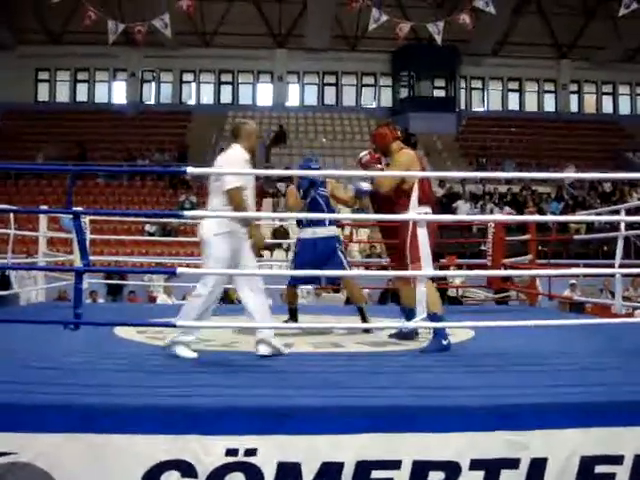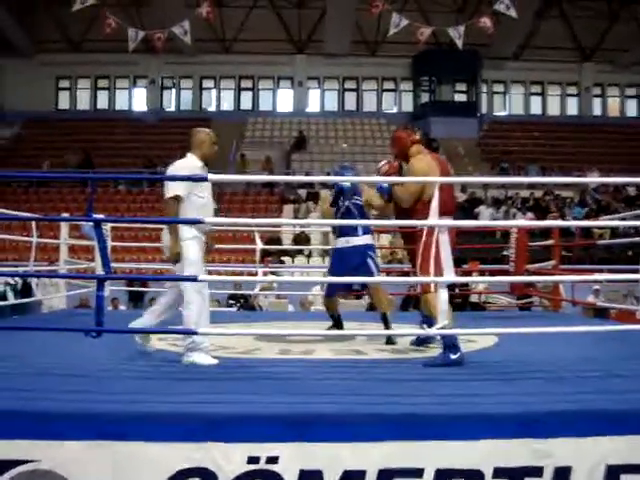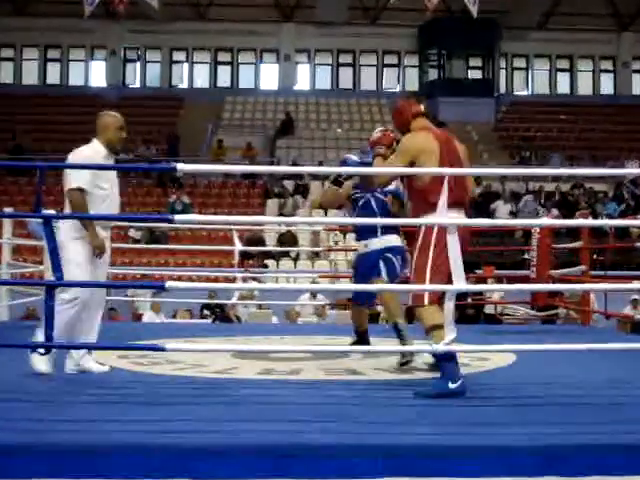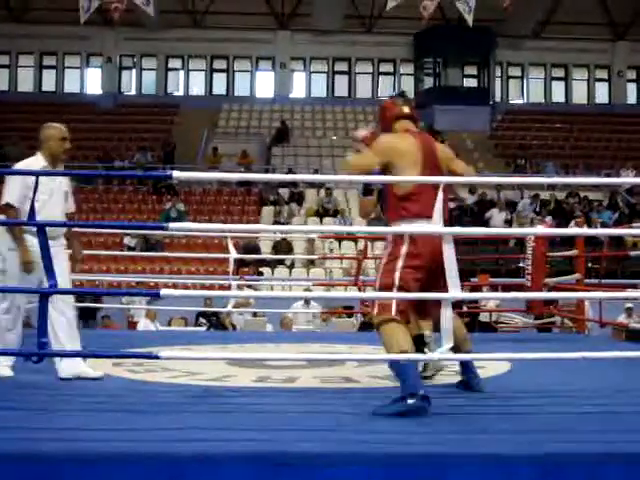
dt=0.5s
person 1, frame 1
left shoulder: (402, 156)
right shoulder: (408, 156)
left elbow: (384, 187)
left wrist: (371, 169)
right wrist: (378, 170)
left hip: (416, 222)
right hip: (411, 222)
right knee: (403, 275)
left ankle: (441, 336)
right ankle: (410, 326)
person 1, frame 2
left shoulder: (417, 163)
right shoulder: (439, 161)
left elbow: (406, 201)
left wrist: (392, 182)
right wrist: (402, 173)
left hip: (433, 229)
right hip: (441, 227)
left knee: (431, 289)
right knee: (430, 286)
left ankle: (453, 350)
right ankle: (429, 331)
person 1, frame 3
left shoulder: (413, 141)
right shoulder: (455, 143)
left elbow: (380, 179)
right elbow: (469, 188)
left wrist: (380, 150)
left hip: (435, 226)
right hip: (455, 224)
left knee: (425, 300)
right knee: (441, 295)
left ankle: (452, 377)
right ankle: (445, 354)
person 1, frame 4
left shoulder: (390, 143)
right shoulder: (438, 148)
left elbow: (351, 169)
right elbow: (470, 175)
left wrist: (362, 145)
left hip: (410, 239)
right hip: (439, 237)
left knee: (388, 314)
right knee: (443, 308)
left ankle: (413, 391)
right ankle: (469, 374)
person 2, frame 1
left shoulder: (235, 159)
right shoulder: (233, 158)
right elbow: (234, 195)
right wrist: (253, 228)
left hip: (232, 231)
right hip: (222, 230)
left knee: (252, 284)
right knee: (210, 287)
left ankle: (265, 339)
right ankle: (181, 338)
person 2, frame 2
left shoulder: (201, 171)
right shoulder: (182, 168)
right elbow: (171, 205)
left wrist: (205, 236)
right wrist: (174, 241)
left hip: (193, 237)
right hip: (183, 238)
left knee: (177, 290)
right knee: (195, 291)
left ankle: (142, 327)
right ankle: (196, 348)
person 2, frame 3
left shoulder: (107, 160)
right shoulder: (84, 155)
right elbow: (76, 196)
right wrist: (93, 234)
left hip: (97, 236)
right hip: (78, 235)
left knee: (96, 297)
right knee: (76, 292)
left ankle: (79, 357)
right ankle: (42, 348)
person 2, frame 4
left shoulder: (63, 176)
right shoulder: (23, 170)
left wrist: (73, 244)
right wrist: (23, 248)
left hip: (55, 246)
right hip: (27, 245)
left knee: (63, 302)
left ankle: (70, 363)
person 3, frame 1
left shoulder: (329, 185)
right shoulder: (294, 189)
left elbow: (350, 202)
right elbow: (294, 209)
right wrist: (306, 192)
left hip: (329, 239)
right hip: (306, 241)
left knee: (347, 278)
right knee: (292, 283)
left ankle: (364, 318)
right ankle: (292, 316)
person 3, frame 2
left shoulder: (364, 192)
right shoulder: (329, 197)
left elbow: (381, 206)
right elbow: (326, 217)
right wrist: (336, 200)
left hip: (364, 247)
right hip: (341, 249)
left knee: (374, 284)
right knee: (330, 292)
left ankle: (388, 328)
right ankle: (337, 323)
person 3, frame 3
left shoulder: (389, 188)
right shoulder: (350, 189)
right elbow: (326, 202)
left wrist: (397, 202)
right wrist: (340, 178)
left hip: (390, 249)
right hip: (366, 253)
left knee: (380, 284)
right knee: (359, 305)
left ankle: (403, 339)
right ankle: (362, 339)
person 3, frame 4
left shoulder: (418, 177)
right shoulder: (382, 184)
right elbow: (367, 213)
right wrist: (368, 189)
left hip: (421, 243)
right hip: (398, 246)
right knee: (401, 303)
left ankle: (434, 354)
right ankle: (420, 351)
